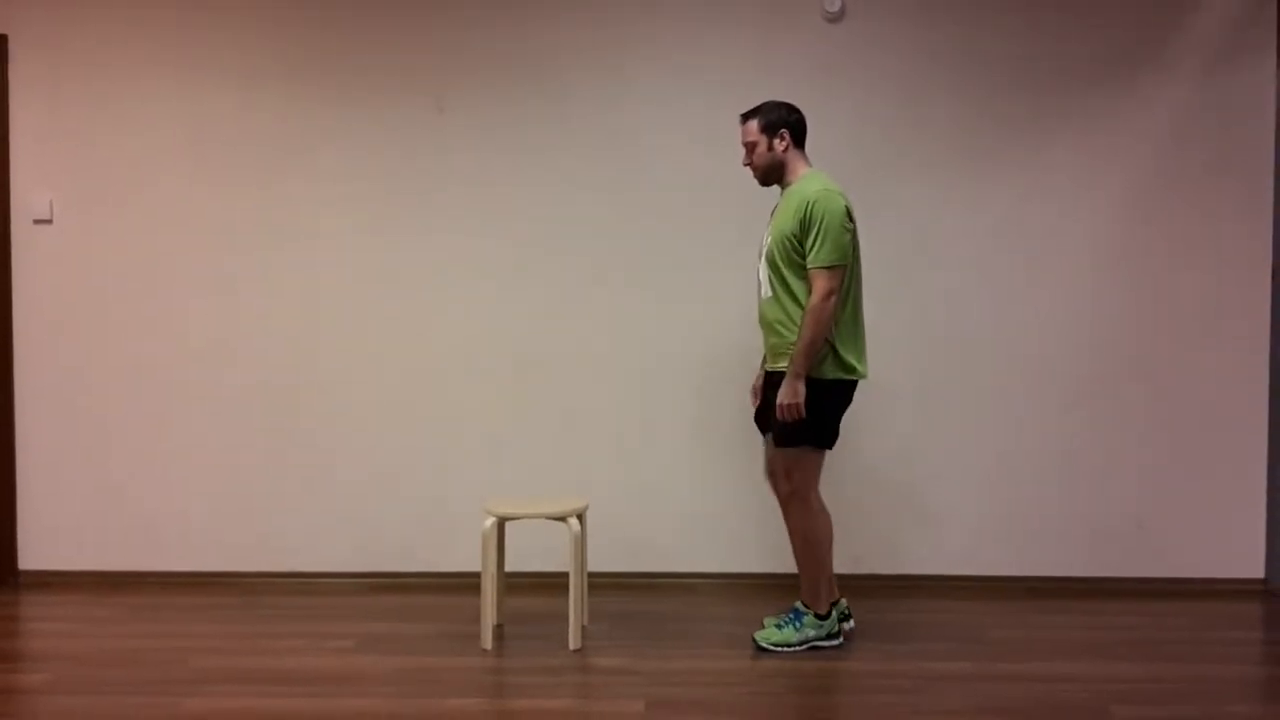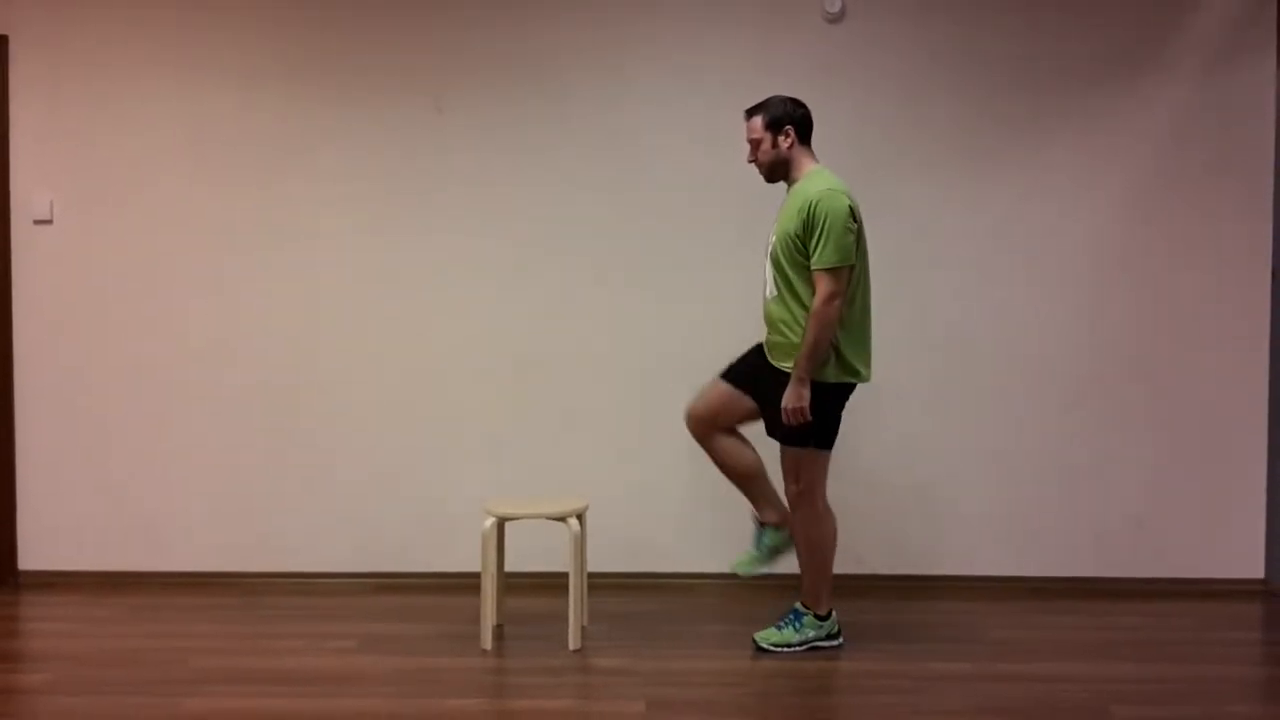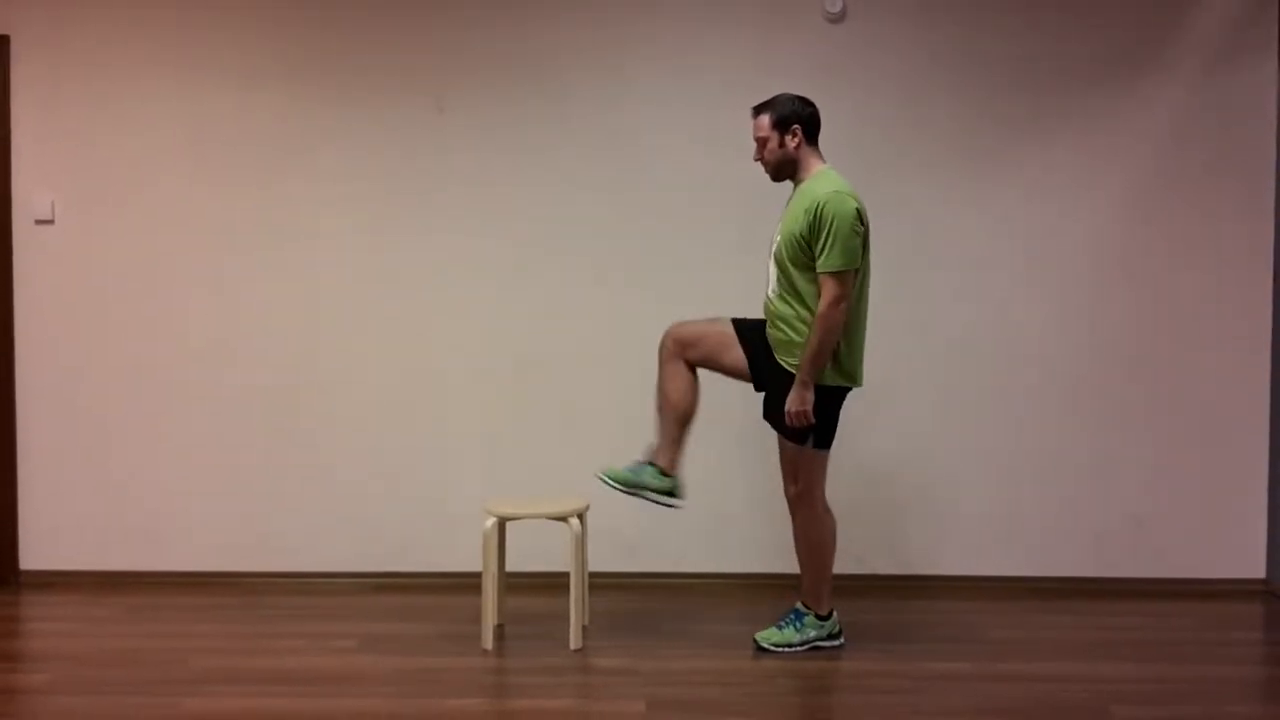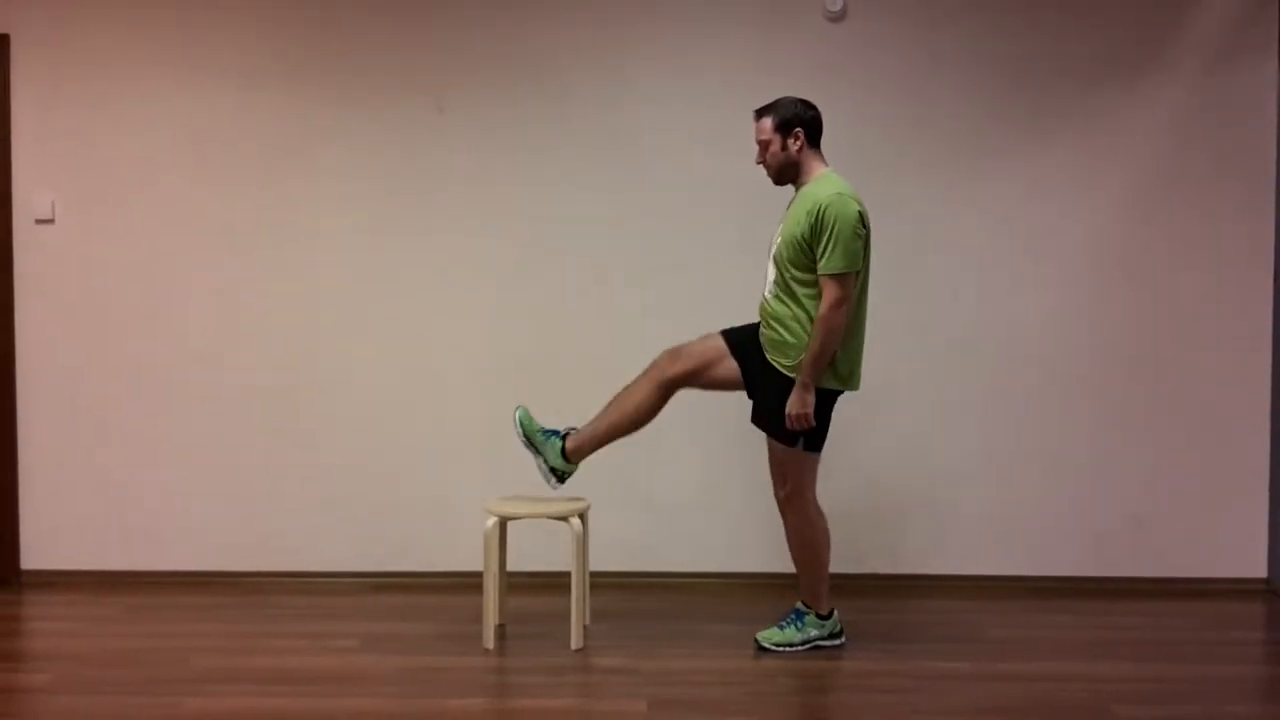
dt=0.3s
person 1, frame 1
left shoulder: (821, 201)
right shoulder: (789, 201)
left elbow: (825, 297)
left wrist: (795, 378)
right wrist: (768, 369)
left hip: (815, 375)
right hip: (789, 369)
left knee: (796, 490)
right knee: (786, 483)
left ankle: (818, 617)
right ankle: (827, 601)
person 1, frame 2
left shoulder: (827, 200)
right shoulder: (798, 194)
left elbow: (831, 299)
left wrist: (801, 381)
left hip: (814, 368)
right hip: (781, 354)
left knee: (804, 489)
right knee: (702, 416)
left ankle: (818, 618)
right ankle: (774, 521)
person 1, frame 3
left shoulder: (834, 202)
right shoulder: (804, 193)
left elbow: (836, 301)
left wrist: (805, 384)
left hip: (811, 365)
right hip: (776, 342)
left knee: (802, 490)
right knee: (678, 340)
left ankle: (819, 618)
right ankle: (664, 469)
person 1, frame 4
left shoulder: (835, 204)
right shoulder: (805, 196)
left elbow: (836, 304)
left wrist: (805, 387)
left hip: (802, 367)
right hip: (769, 345)
left knee: (793, 491)
right knee: (672, 365)
left ankle: (820, 617)
right ankle: (566, 451)
